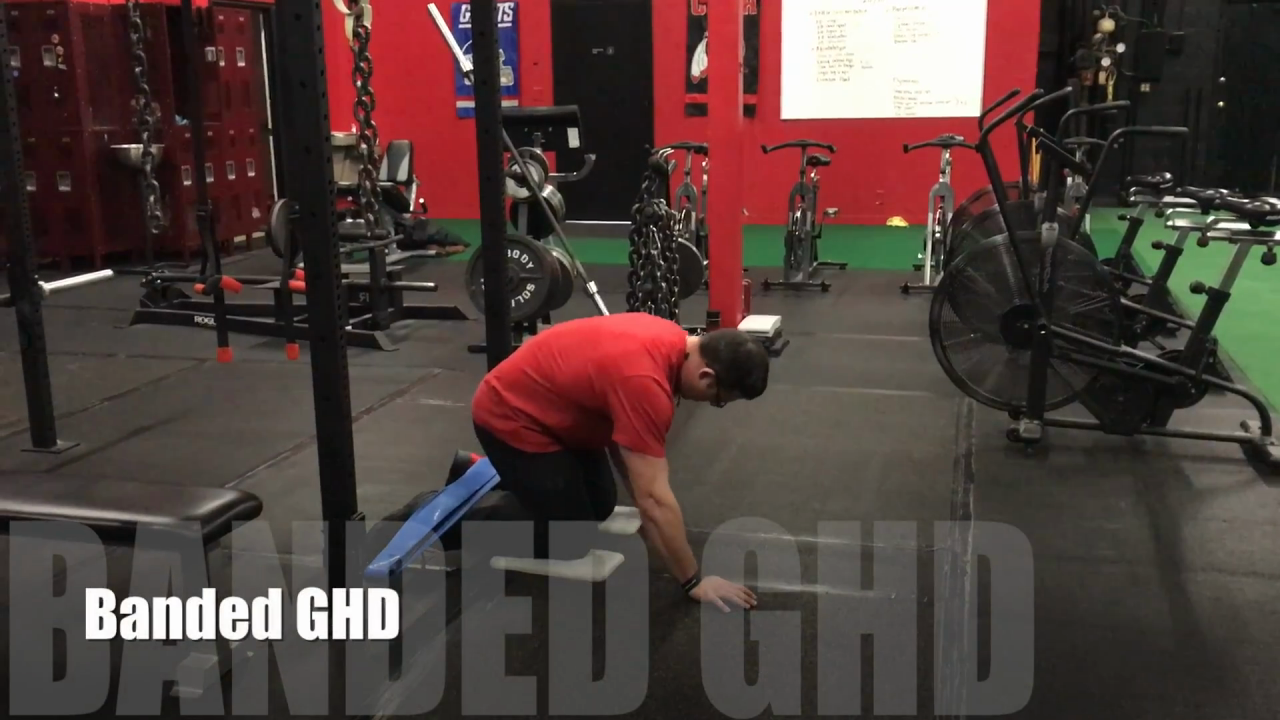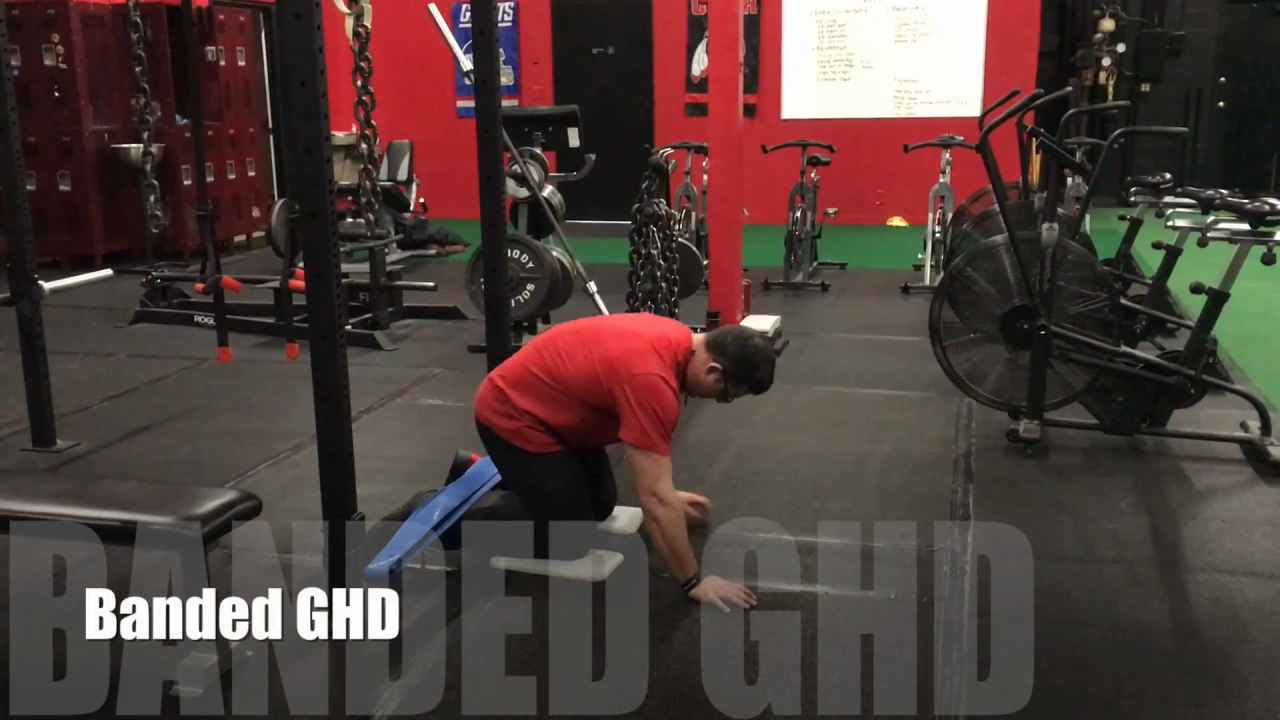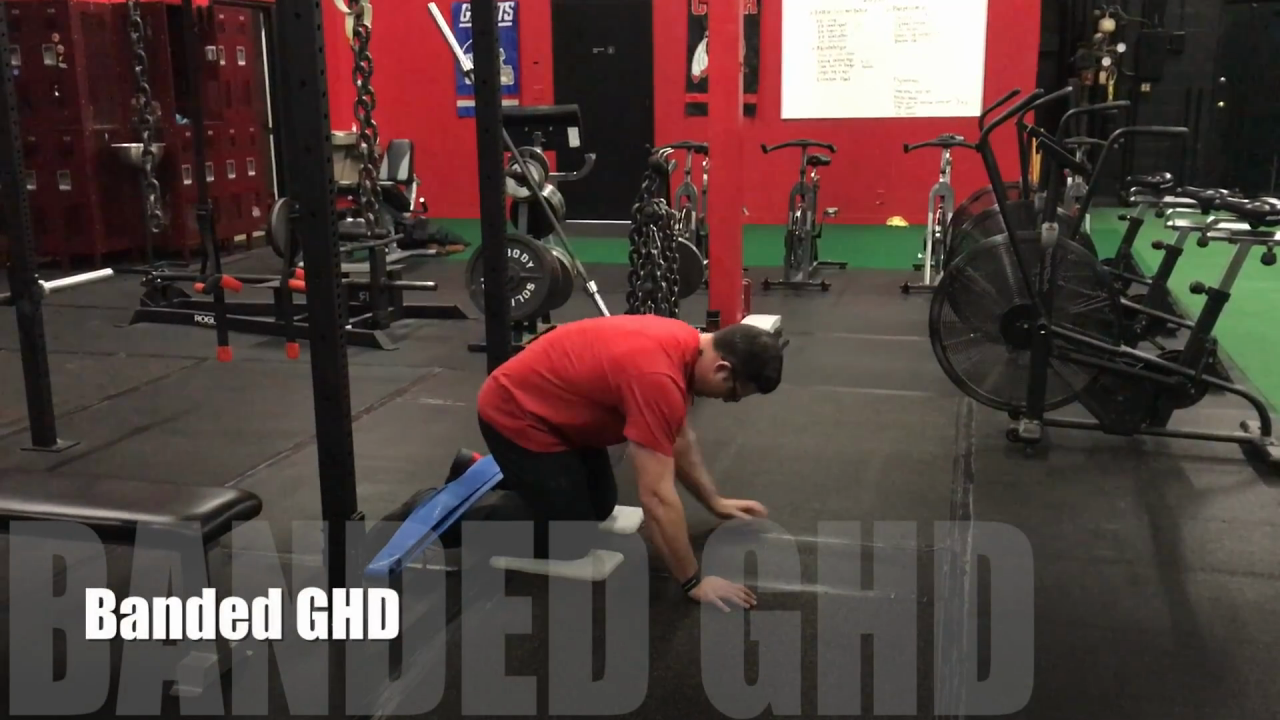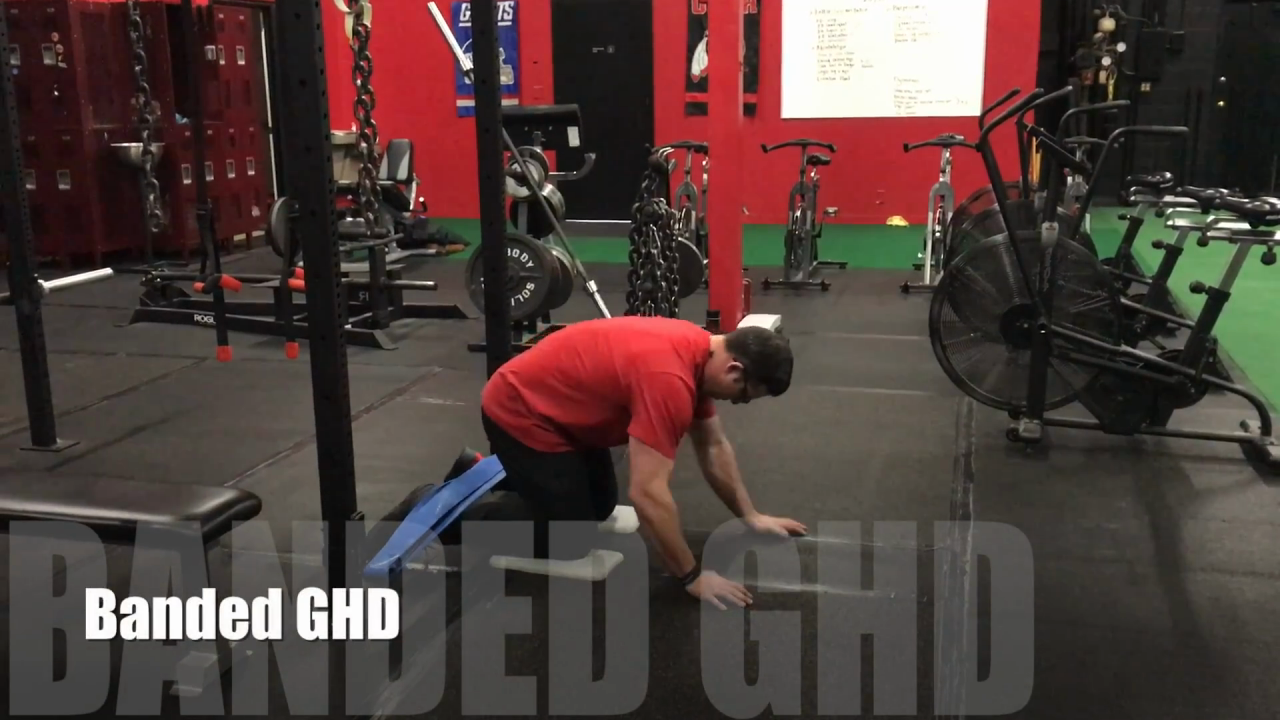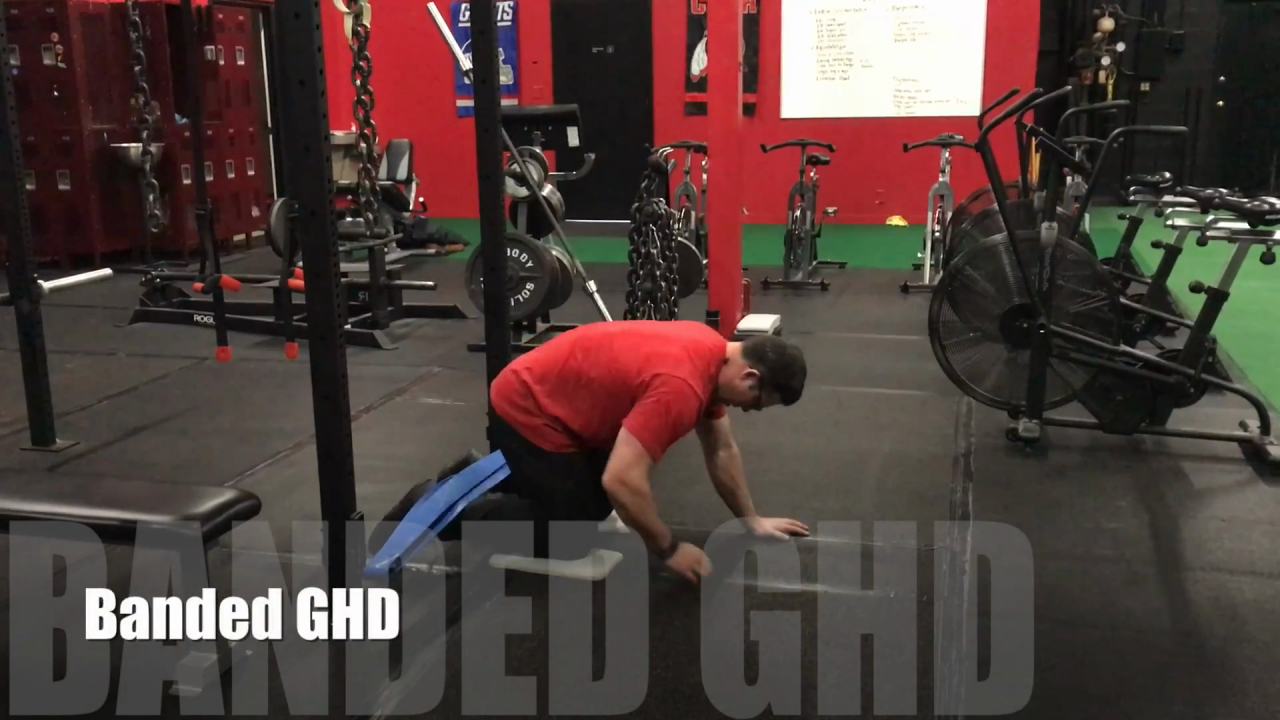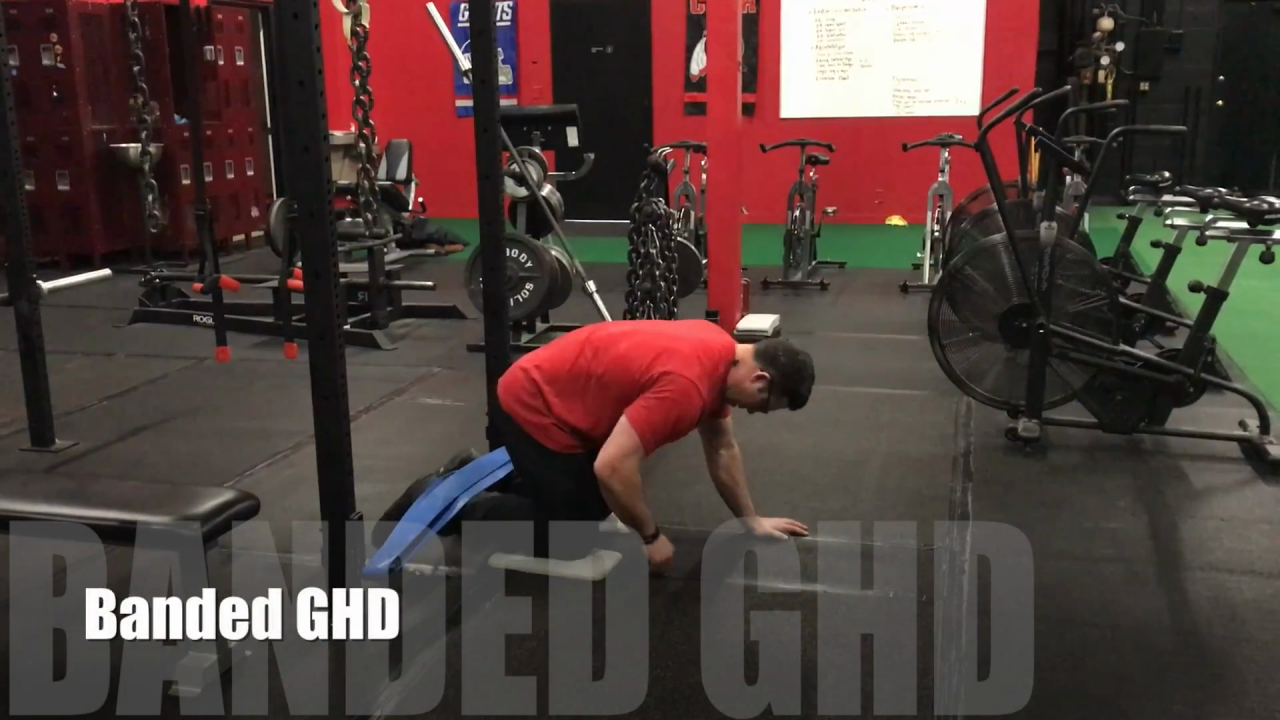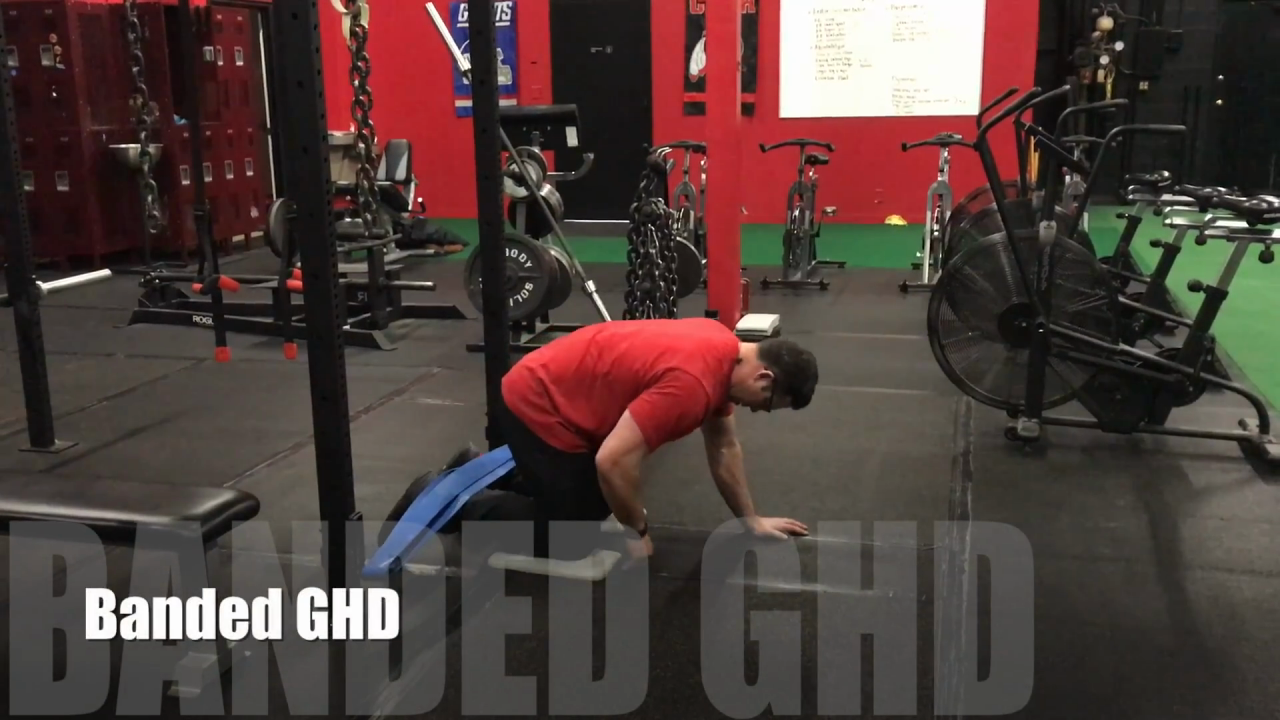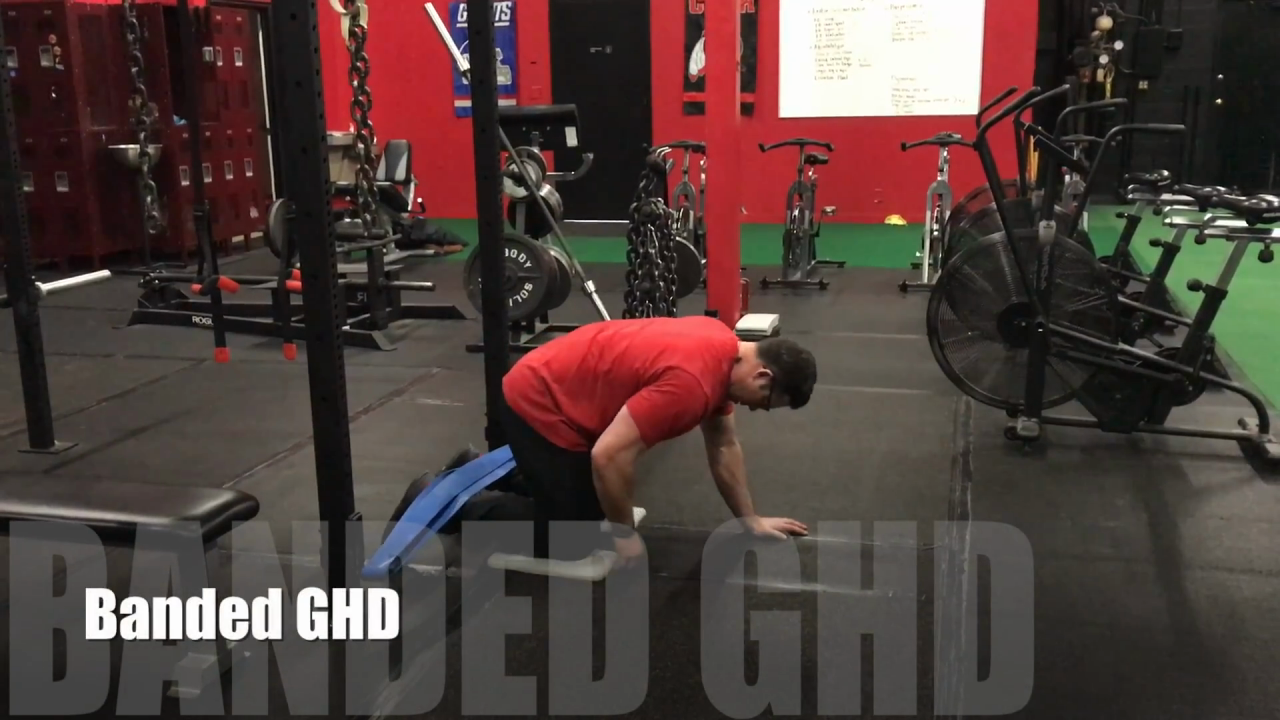
dt=0.1s
person 1, frame 1
left shoulder: (673, 343)
right shoulder: (645, 380)
right elbow: (653, 498)
left wrist: (635, 486)
right wrist: (694, 582)
left hip: (547, 405)
right hip: (511, 417)
left knee: (601, 507)
person 1, frame 2
left shoulder: (679, 342)
right shoulder: (651, 378)
right elbow: (656, 496)
left wrist: (673, 495)
right wrist: (694, 582)
left hip: (549, 404)
right hip: (514, 417)
left knee: (601, 507)
person 1, frame 3
left shoulder: (688, 347)
right shoulder: (660, 380)
left elbow: (680, 438)
right elbow: (658, 495)
left wrist: (715, 501)
right wrist: (695, 582)
left hip: (553, 405)
right hip: (516, 415)
left knee: (600, 508)
person 1, frame 4
left shoulder: (700, 348)
right shoulder: (669, 380)
left elbow: (714, 445)
right elbow: (648, 494)
left wrist: (751, 515)
right wrist: (693, 577)
left hip: (559, 405)
right hip: (521, 414)
left knee: (601, 507)
person 1, frame 5
left shoulder: (715, 356)
right shoulder: (682, 386)
left elbow: (721, 450)
right elbow: (622, 481)
left wrist: (751, 520)
right wrist: (669, 550)
left hip: (558, 400)
right hip: (526, 409)
left knee: (597, 507)
right ankle: (456, 511)
person 1, frame 6
left shoulder: (722, 356)
right shoulder: (686, 385)
left elbow: (722, 449)
right elbow: (612, 467)
left wrist: (751, 519)
right wrist: (650, 537)
left hip: (560, 397)
right hip: (533, 407)
left knee: (595, 508)
right ankle: (455, 507)
person 1, frame 7
left shoulder: (717, 350)
right shoulder: (692, 382)
left elbow: (724, 445)
right elbow: (613, 459)
left wrist: (750, 519)
right wrist: (639, 531)
left hip: (563, 393)
right hip: (540, 405)
left knee: (595, 506)
right ankle: (458, 507)
person 1, frame 8
left shoulder: (738, 353)
right shoulder: (691, 381)
left elbow: (724, 446)
right elbow: (608, 455)
left wrist: (750, 519)
right wrist: (623, 533)
left hip: (569, 391)
right hip: (537, 401)
left knee: (592, 499)
